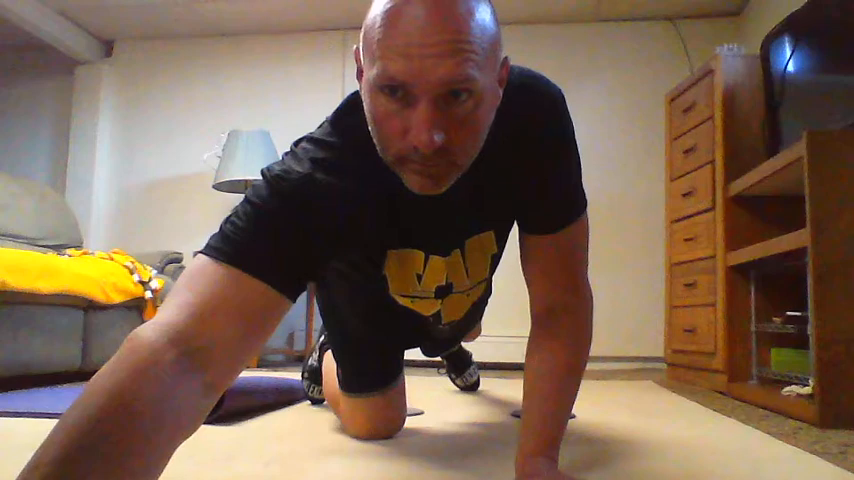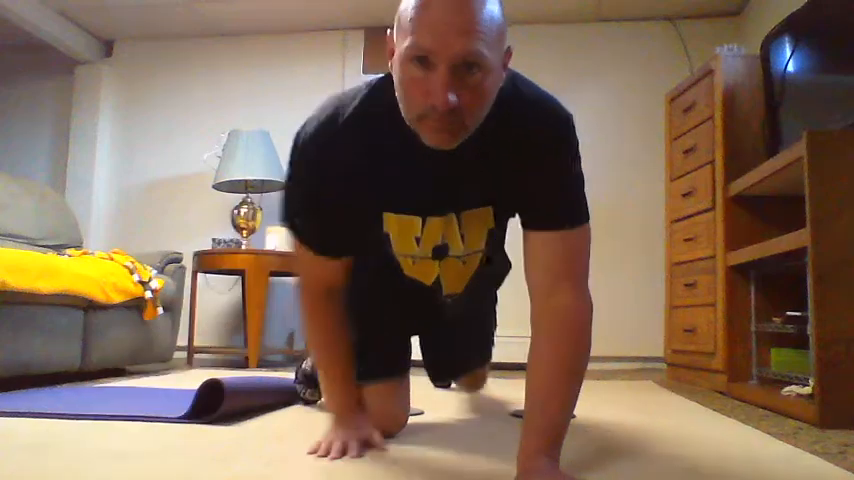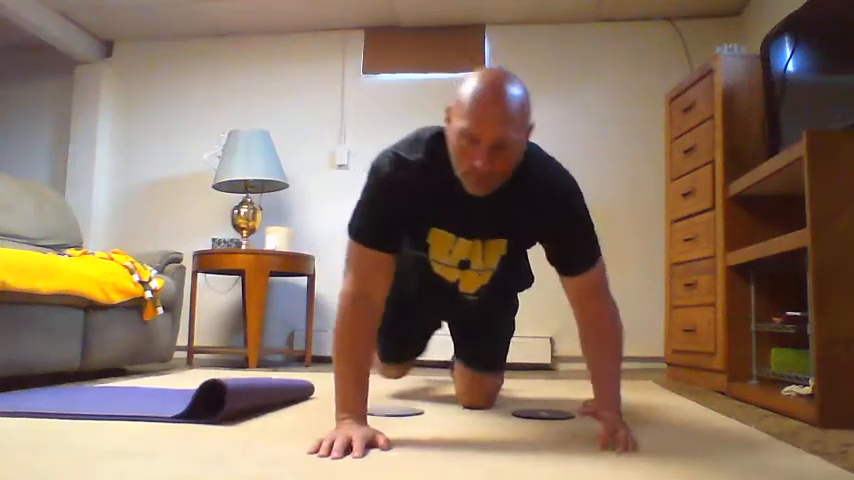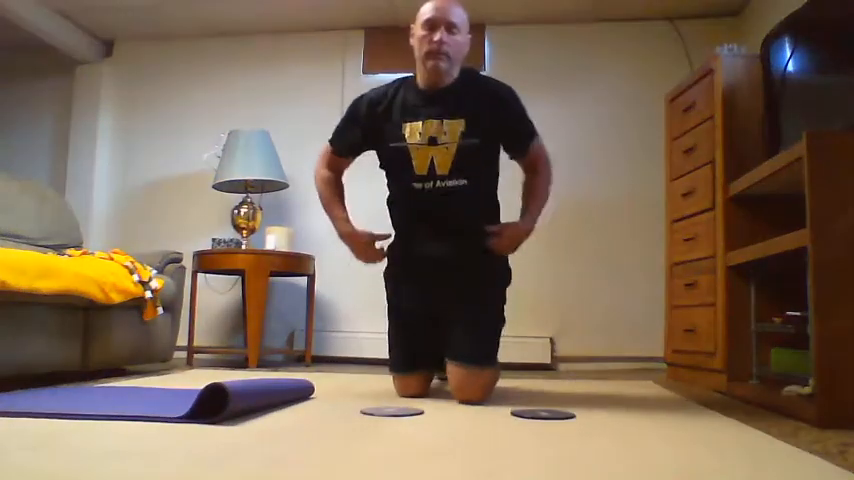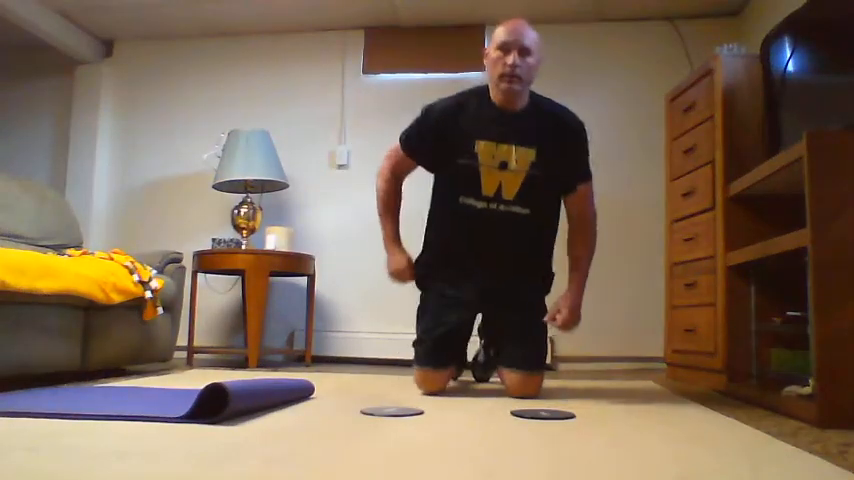
dt=0.7s
person 1, frame 1
left shoulder: (536, 117)
right shoulder: (313, 178)
left elbow: (560, 304)
right elbow: (183, 353)
left hip: (459, 295)
right hip: (366, 297)
left knee: (455, 333)
left ankle: (446, 347)
right ankle: (327, 360)
person 1, frame 2
left shoulder: (542, 127)
right shoulder: (330, 138)
left elbow: (562, 297)
right elbow: (321, 284)
right wrist: (344, 414)
left hip: (468, 283)
right hip: (375, 281)
left knee: (470, 381)
right knee: (381, 418)
left ankle: (442, 353)
right ankle: (323, 363)
person 1, frame 3
left shoulder: (552, 189)
right shoulder: (398, 170)
left elbow: (593, 302)
right elbow: (361, 294)
left wrist: (609, 406)
right wrist: (350, 417)
left hip: (491, 290)
right hip: (415, 277)
left knee: (477, 397)
right knee: (391, 368)
left ankle: (468, 359)
person 1, frame 4
left shoulder: (495, 98)
right shoulder: (375, 106)
left elbow: (538, 164)
right elbow: (327, 167)
left wrist: (527, 223)
right wrist: (345, 229)
left hip: (477, 265)
right hip: (410, 267)
left knee: (472, 392)
right knee: (410, 389)
left ankle: (456, 356)
right ankle: (435, 353)
person 1, frame 5
left shoulder: (563, 127)
right shoulder: (446, 115)
left elbow: (582, 215)
right elbow: (390, 171)
left wrist: (574, 292)
right wrist: (393, 247)
left hip: (521, 278)
right hip: (449, 271)
left knee: (524, 388)
right knee: (431, 384)
left ankle: (491, 353)
right ankle: (458, 358)
